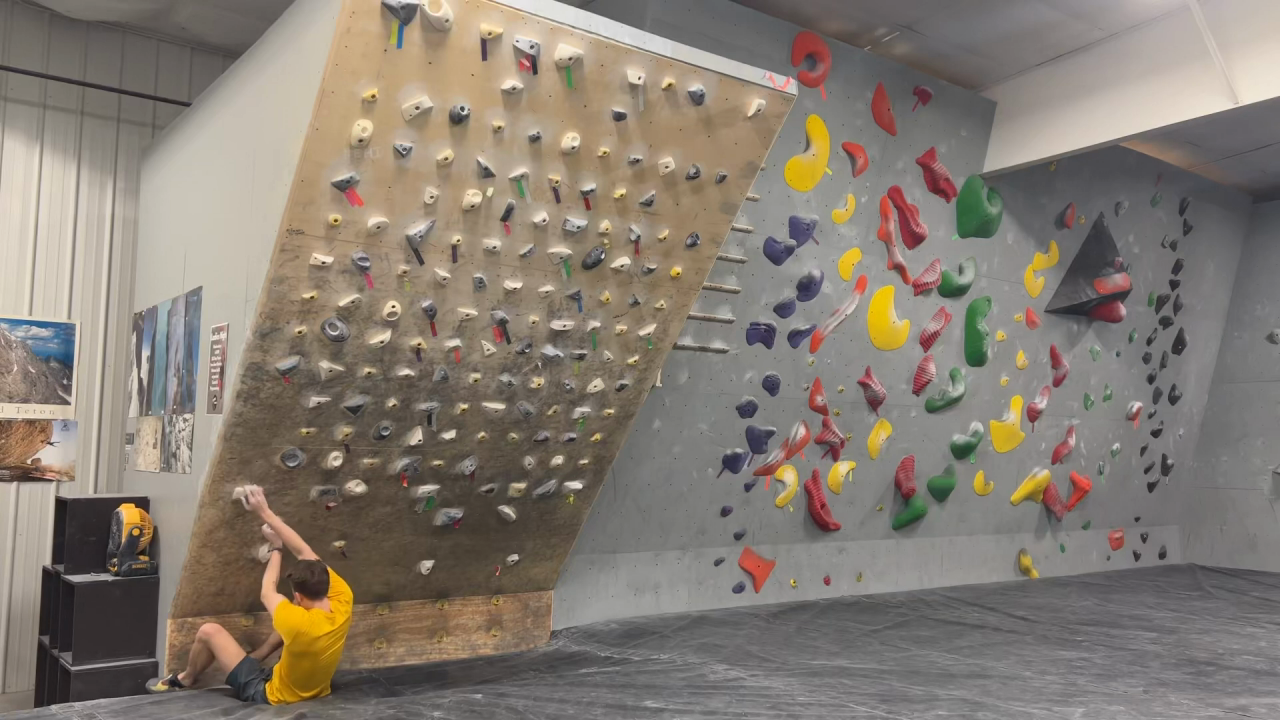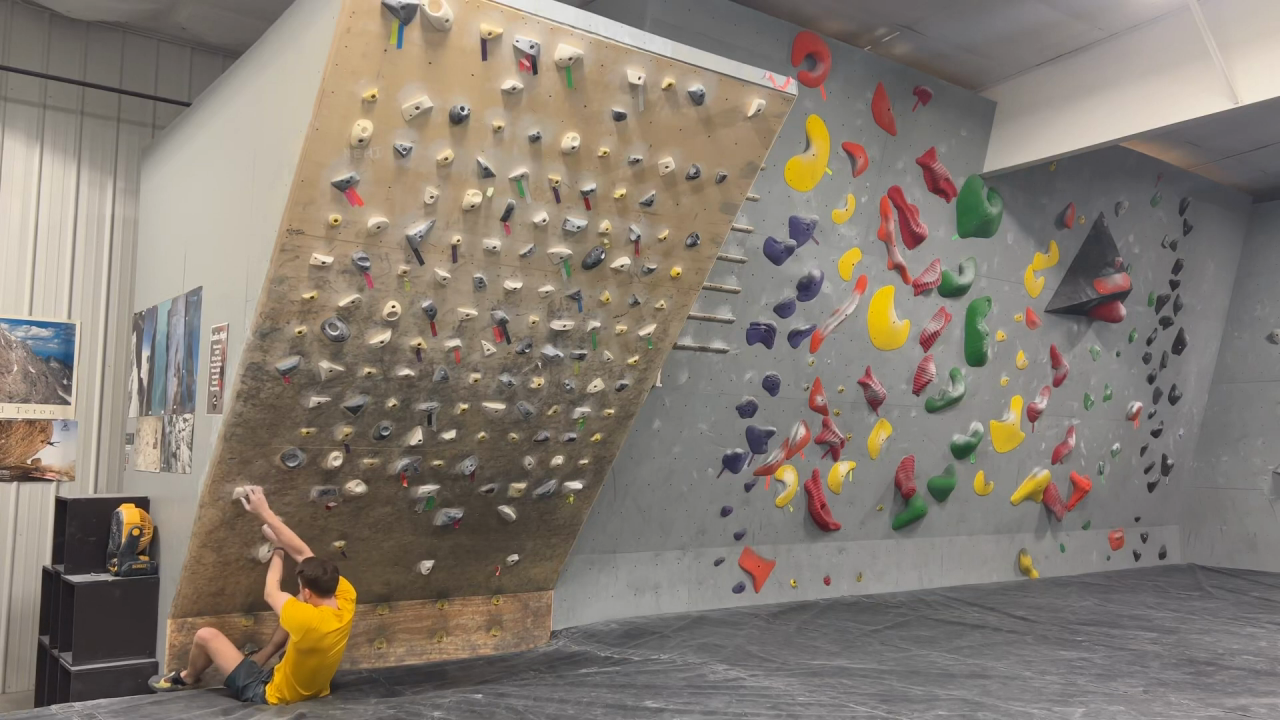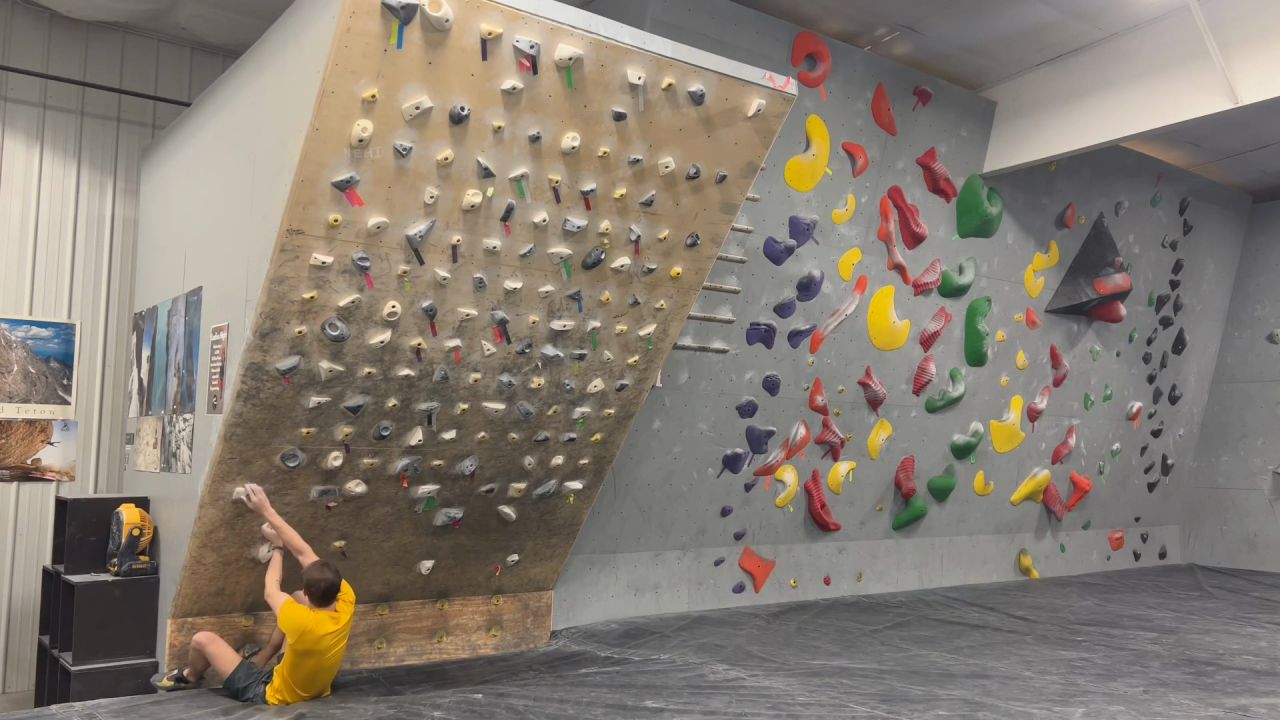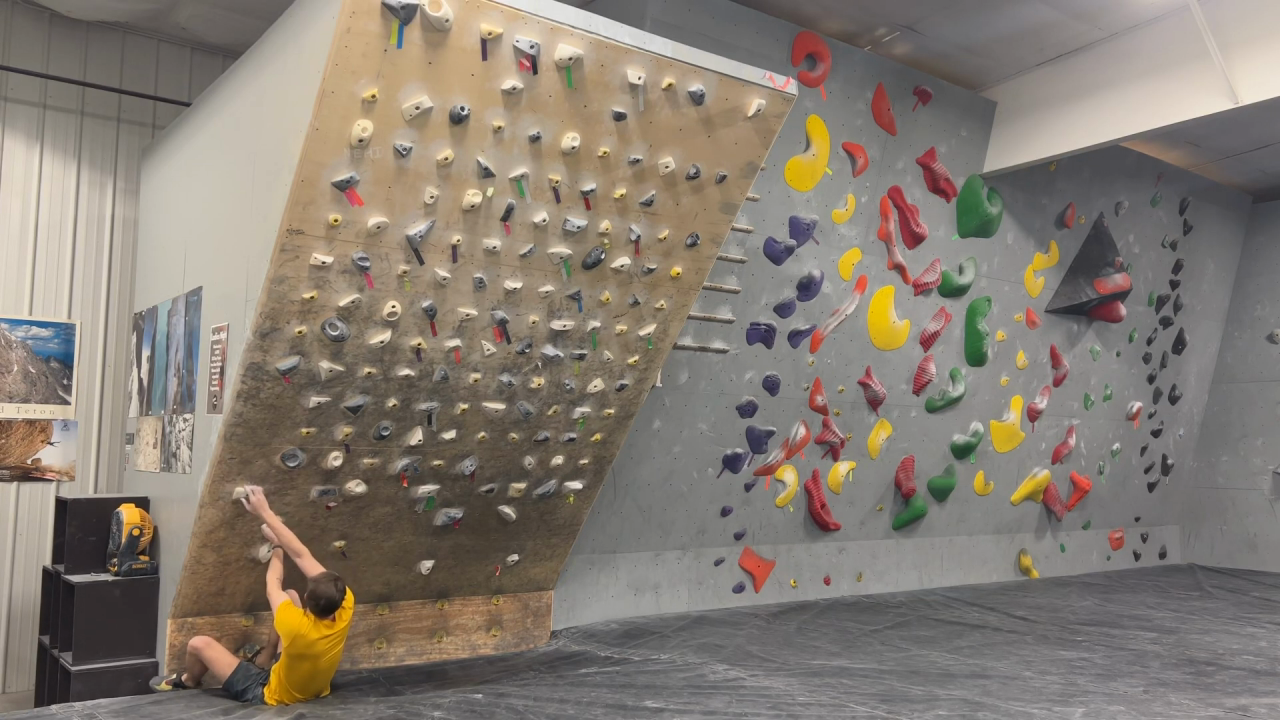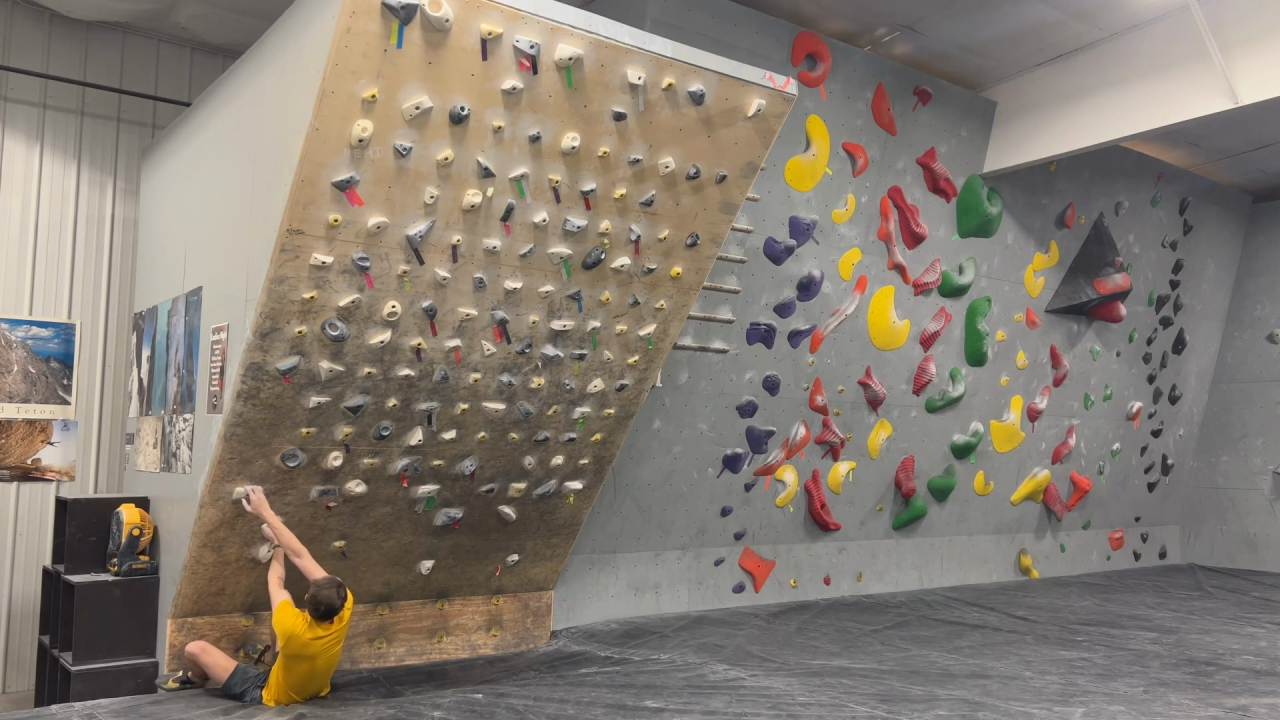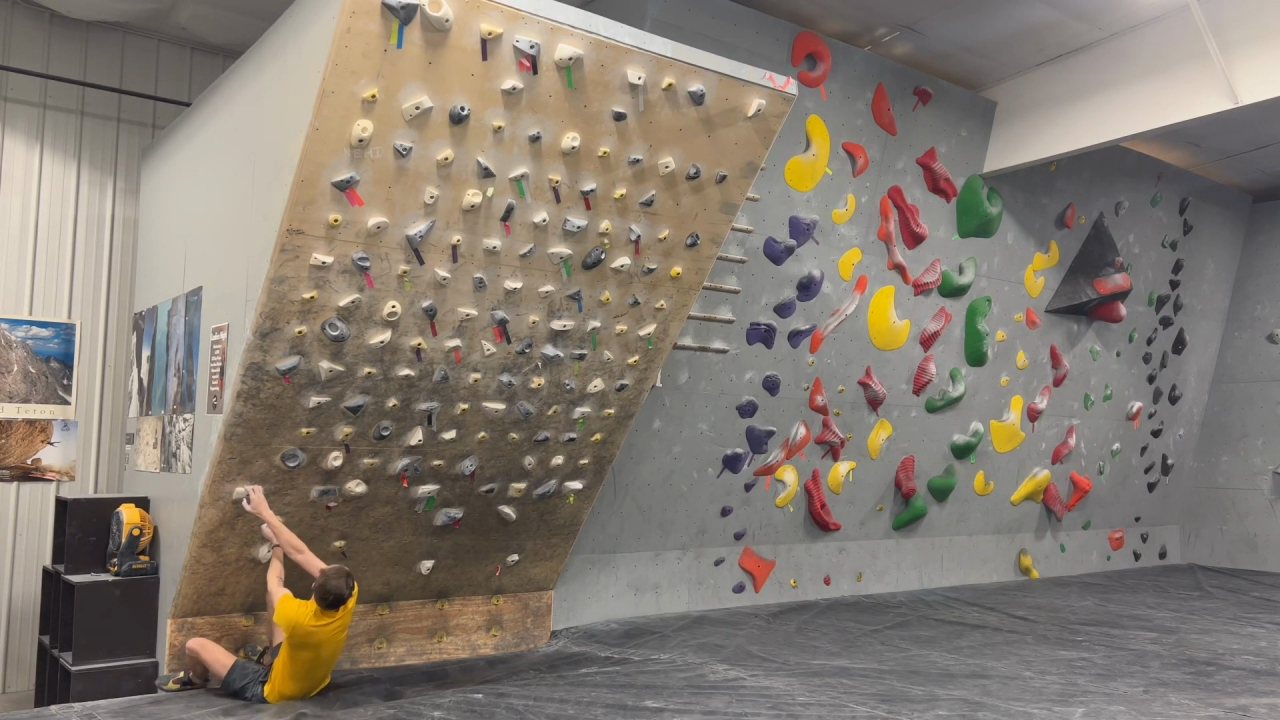
dt=0.4s
person 1, frame 1
left shoulder: (300, 623)
right shoulder: (343, 600)
left elbow: (267, 593)
right elbow: (305, 553)
left wrist: (276, 547)
right wrist: (265, 512)
left hip: (271, 695)
right hip: (313, 688)
left knee: (209, 631)
left ankle: (185, 679)
right ankle: (256, 657)
person 1, frame 2
left shoulder: (309, 620)
right shoulder: (347, 598)
left elbow: (271, 593)
right elbow: (303, 553)
left wrist: (278, 547)
right wrist: (265, 512)
left hip: (270, 695)
right hip: (311, 688)
left knee: (205, 635)
left ankle: (187, 678)
right ankle: (259, 659)
person 1, frame 3
left shoulder: (305, 622)
right shoulder: (346, 602)
left elbow: (271, 592)
right elbow: (305, 553)
left wrist: (277, 546)
right wrist: (268, 511)
left hip: (271, 695)
right hip: (312, 688)
left knee: (202, 639)
right knee: (296, 598)
left ankle: (190, 677)
right ankle: (261, 659)
person 1, frame 4
left shoulder: (298, 627)
right shoulder: (345, 606)
left elbow: (273, 588)
right elbow: (302, 556)
left wrist: (277, 545)
right wrist: (266, 513)
left hip: (270, 695)
right hip: (311, 688)
left knee: (198, 644)
right knee: (290, 595)
left ankle: (188, 681)
right ankle: (267, 658)
person 1, frame 5
left shoulder: (294, 628)
right shoulder: (343, 605)
left elbow: (275, 584)
right elbow: (300, 556)
left wrist: (277, 545)
right wrist: (266, 513)
left hip: (270, 696)
right hip: (311, 689)
left knee: (195, 649)
right knee: (285, 596)
left ankle: (194, 678)
person 1, frame 6
left shoulder: (300, 617)
right shoulder: (348, 594)
left elbow: (274, 583)
right elbow: (301, 553)
left wrist: (276, 545)
right wrist: (265, 513)
left hip: (273, 694)
right hip: (310, 684)
left knee: (195, 646)
right knee: (272, 595)
left ankle: (196, 679)
right ankle: (271, 657)
